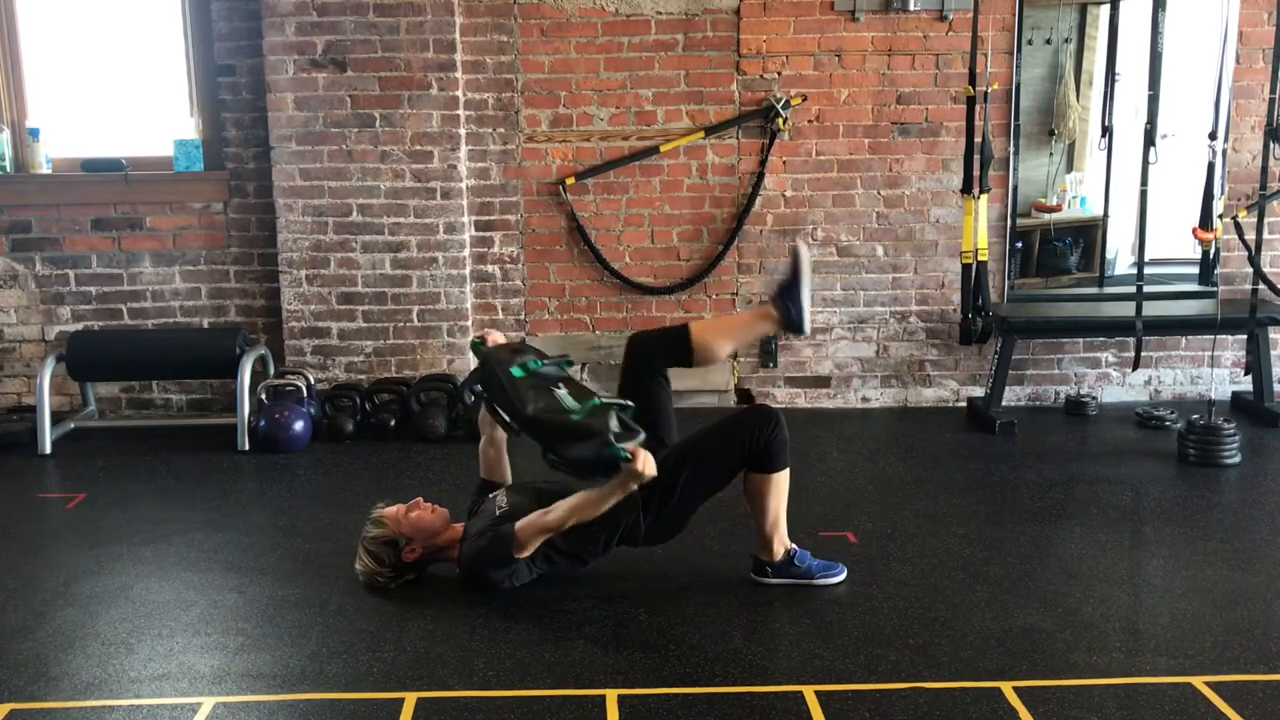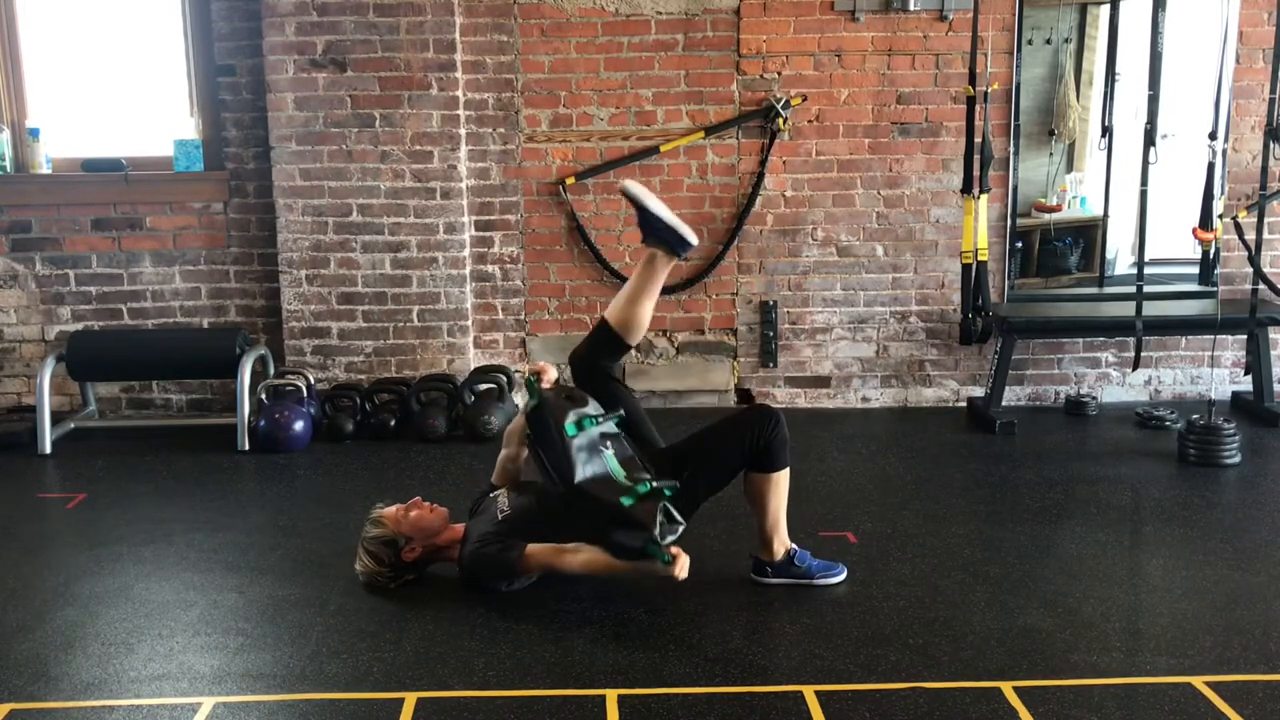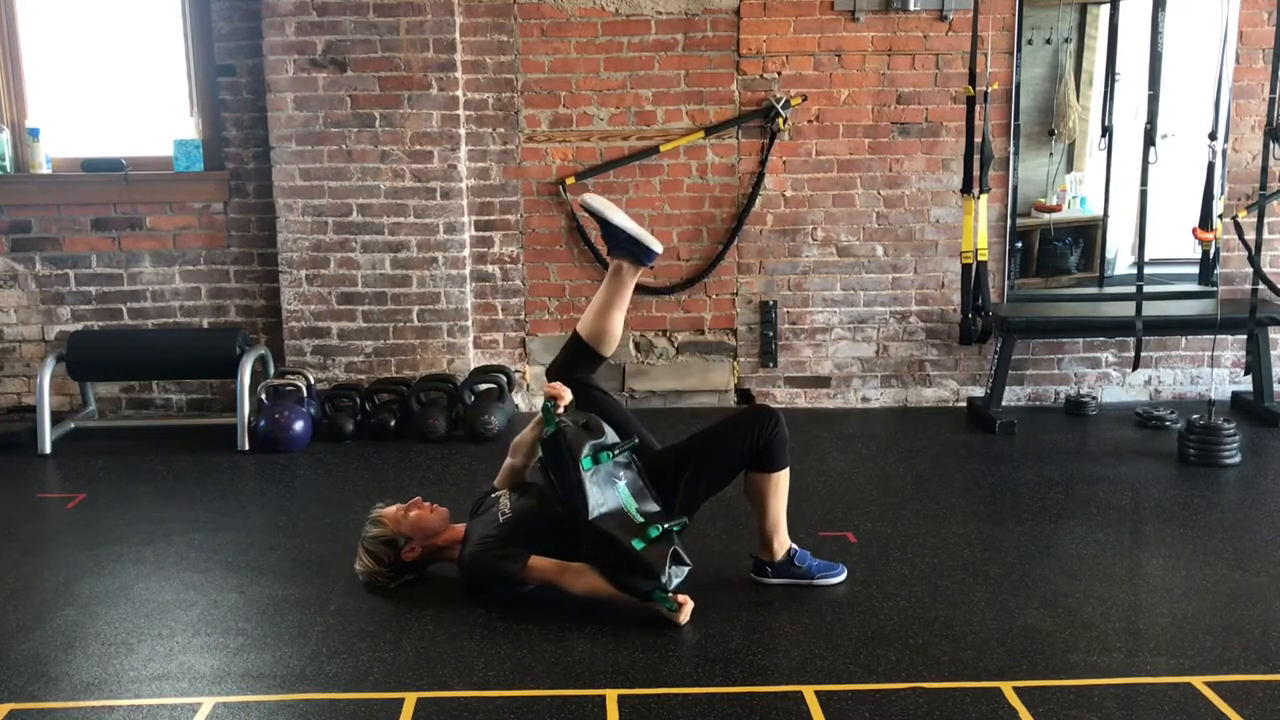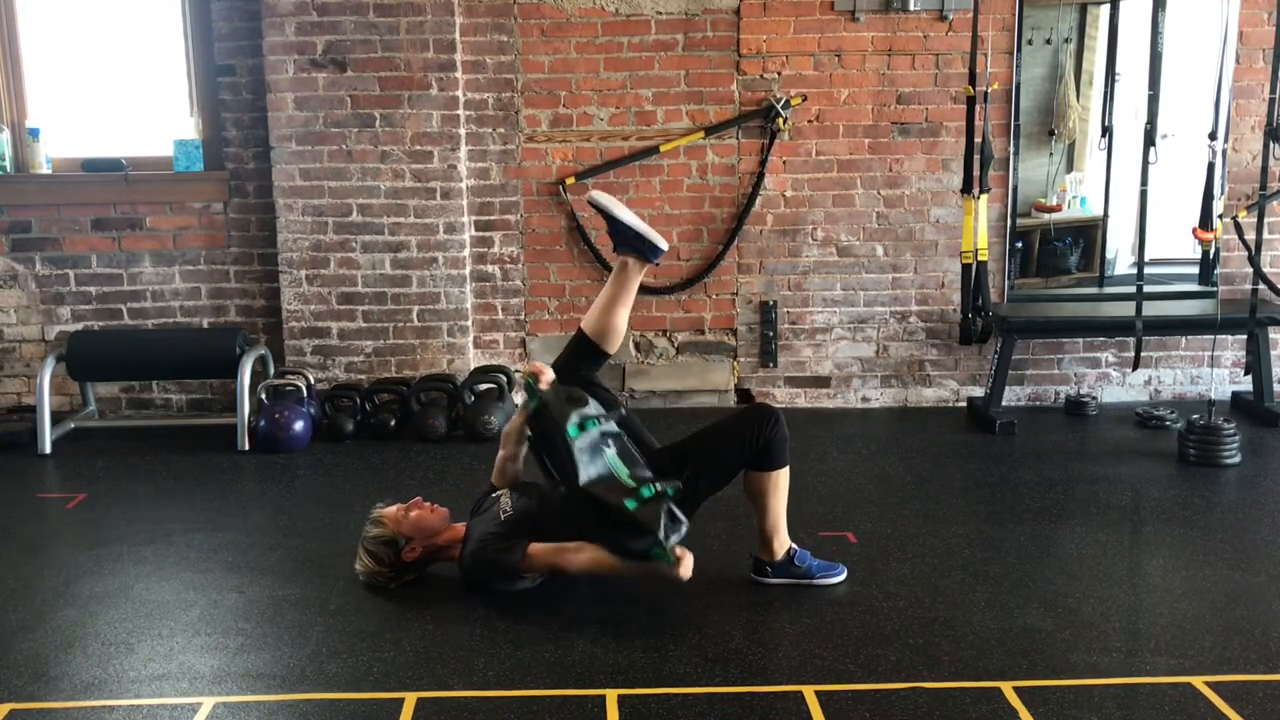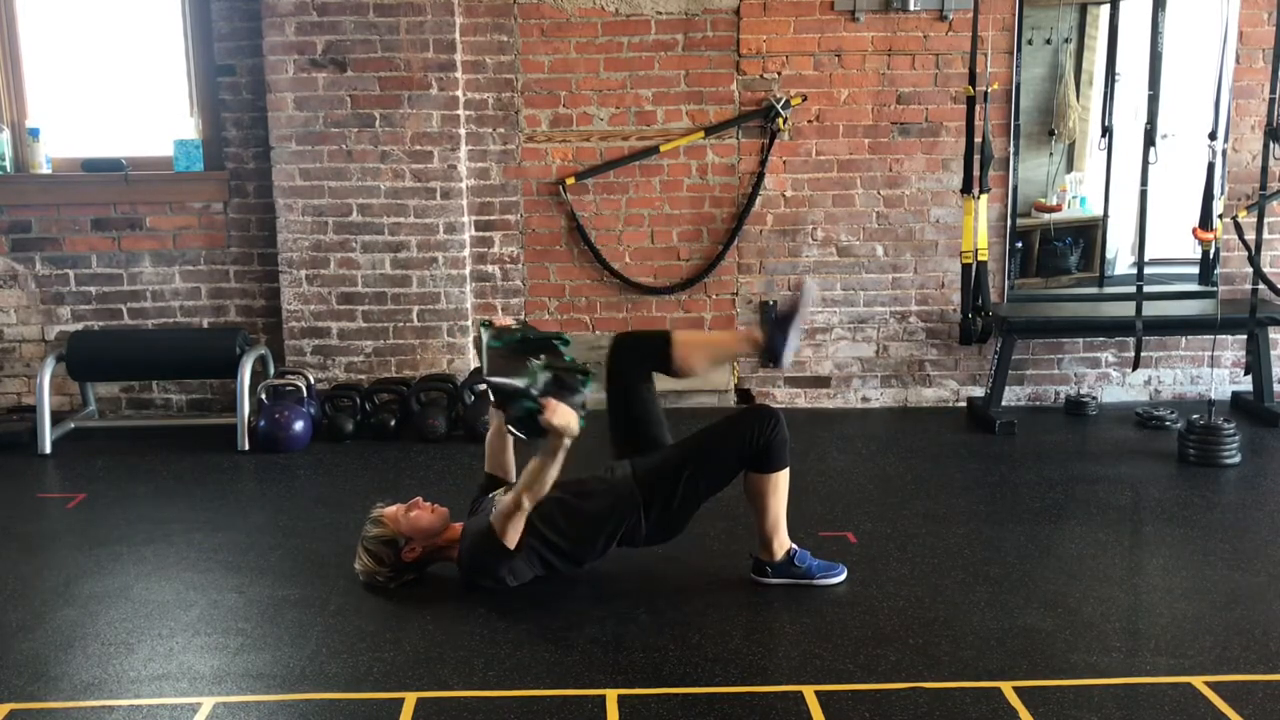
dt=0.5s
person 1, frame 1
left shoulder: (480, 513)
right shoulder: (480, 556)
left elbow: (492, 440)
right elbow: (553, 524)
right wrist: (627, 480)
left hip: (628, 475)
right hip: (648, 493)
left knee: (647, 349)
right knee: (763, 425)
left ankle: (781, 315)
right ankle: (775, 559)
person 1, frame 2
left shoulder: (484, 513)
right shoulder: (482, 557)
left elbow: (511, 450)
right elbow: (564, 558)
right wrist: (655, 565)
left knee: (590, 362)
right knee: (762, 423)
left ankle: (663, 253)
right ankle: (776, 558)
person 1, frame 3
left shoulder: (486, 511)
right shoulder: (481, 559)
left elbow: (518, 457)
right elbow: (566, 575)
left wrist: (549, 412)
right wrist: (657, 599)
right hip: (654, 496)
left knee: (567, 375)
right knee: (763, 424)
left ankle: (627, 261)
person 1, frame 4
left shoulder: (485, 512)
right shoulder: (482, 557)
left elbow: (509, 448)
right elbow: (566, 558)
right wrist: (655, 564)
left knee: (571, 373)
right knee: (762, 422)
left ankle: (633, 261)
right ankle: (776, 558)
person 1, frame 5
left shoulder: (479, 515)
right shoulder: (481, 560)
left elbow: (499, 450)
right elbow: (525, 500)
right wrist: (558, 441)
left hip: (632, 477)
right hip: (649, 503)
left knee: (629, 349)
right knee: (762, 424)
left ankle: (767, 338)
right ankle: (776, 559)
